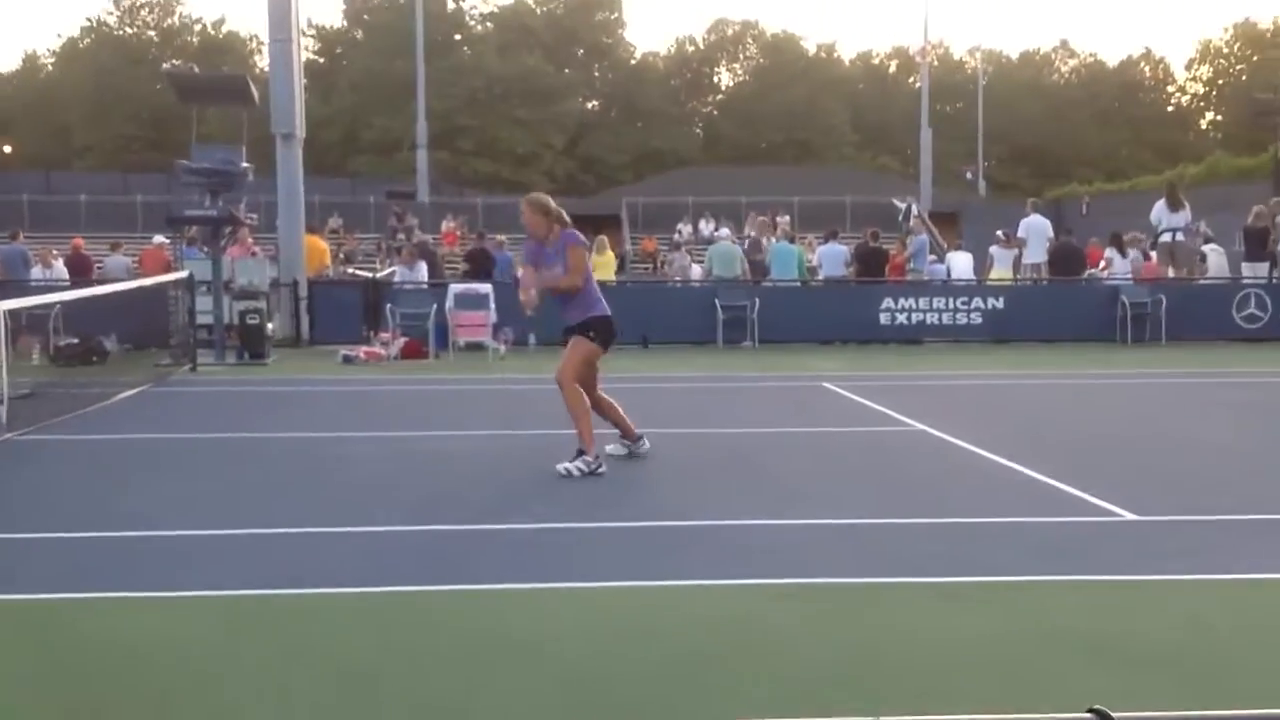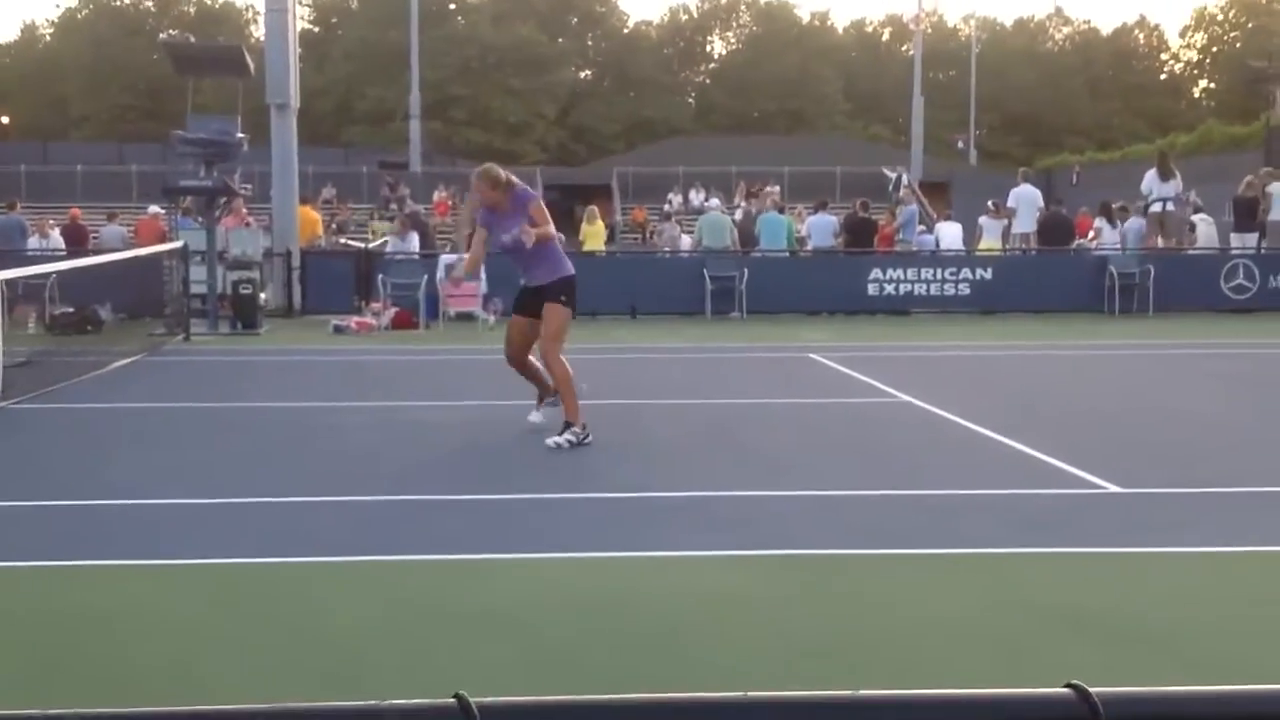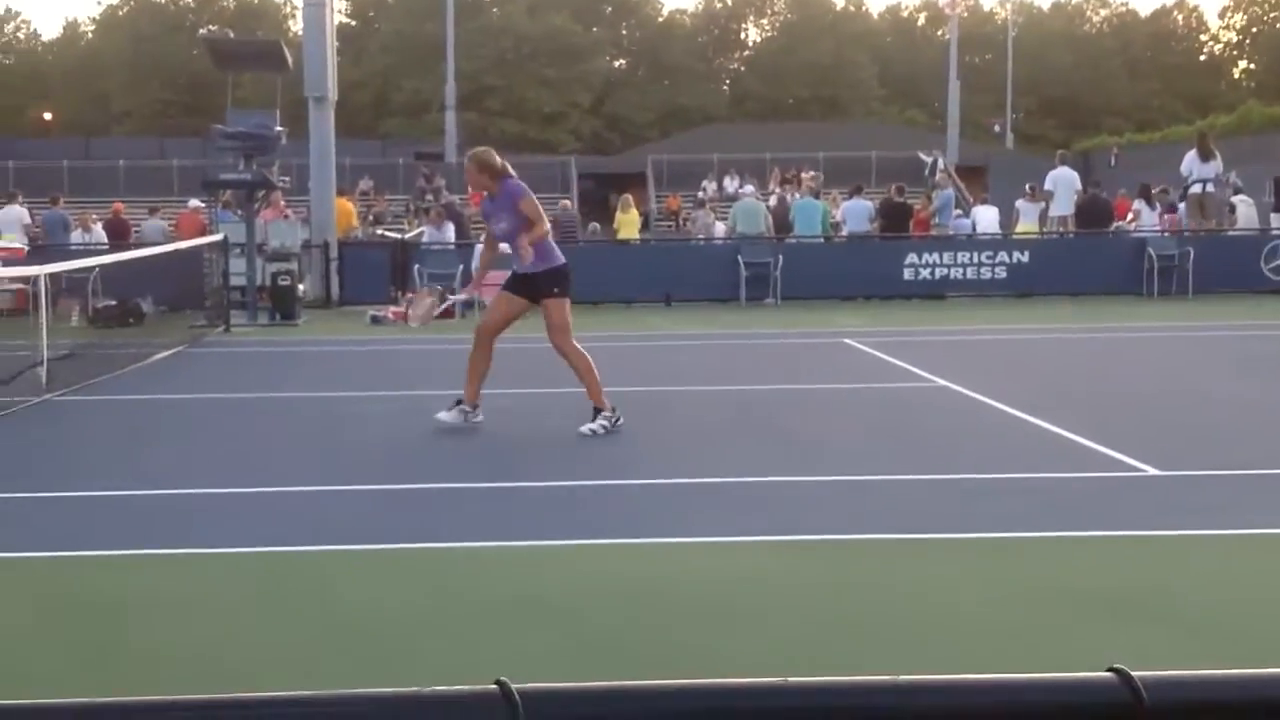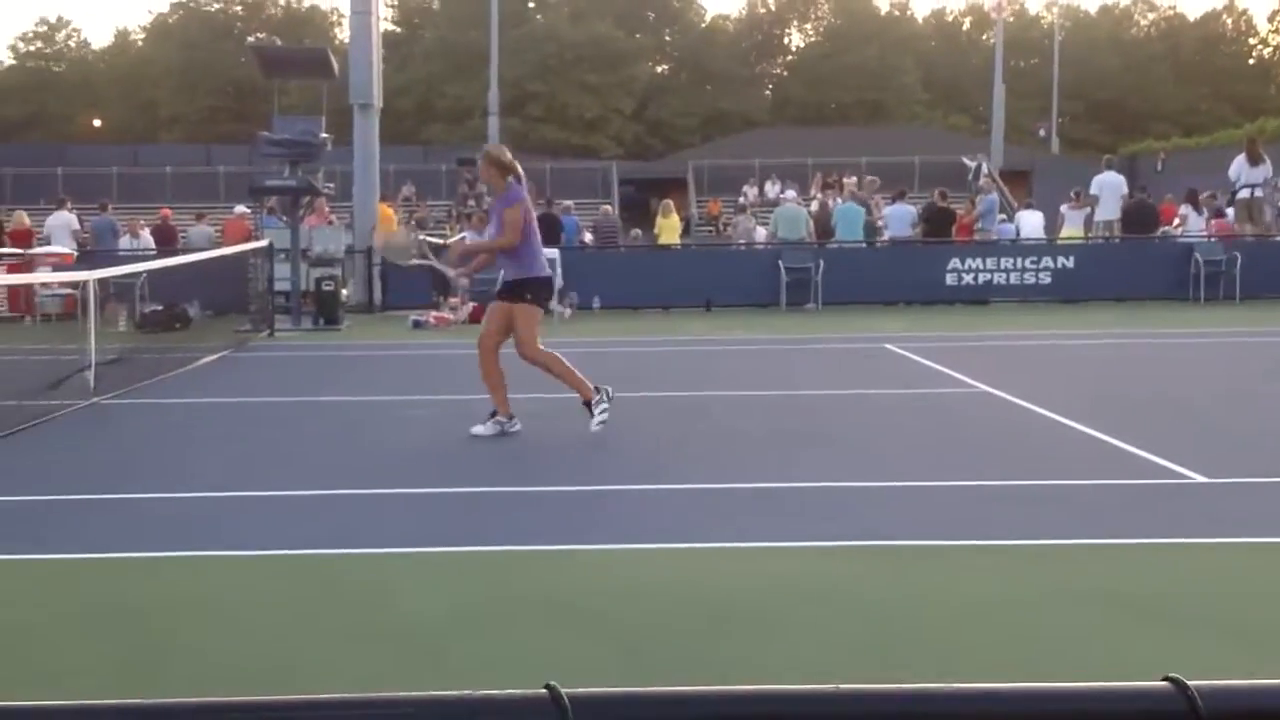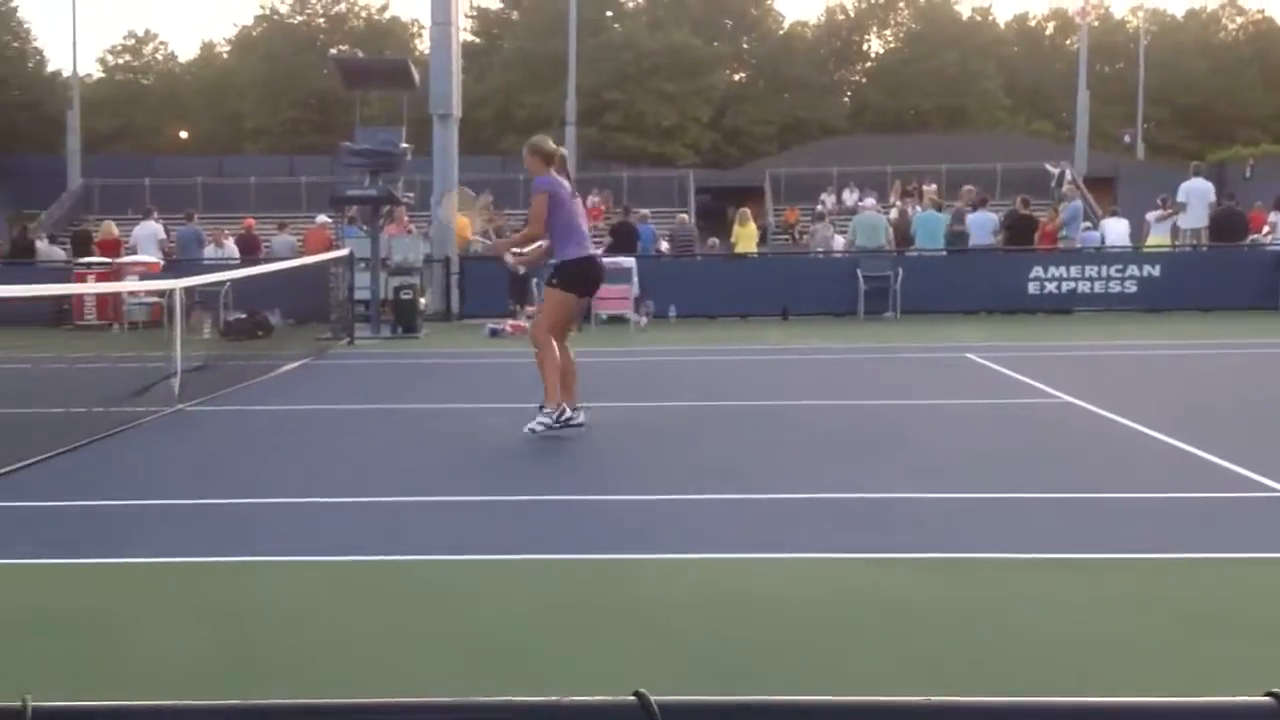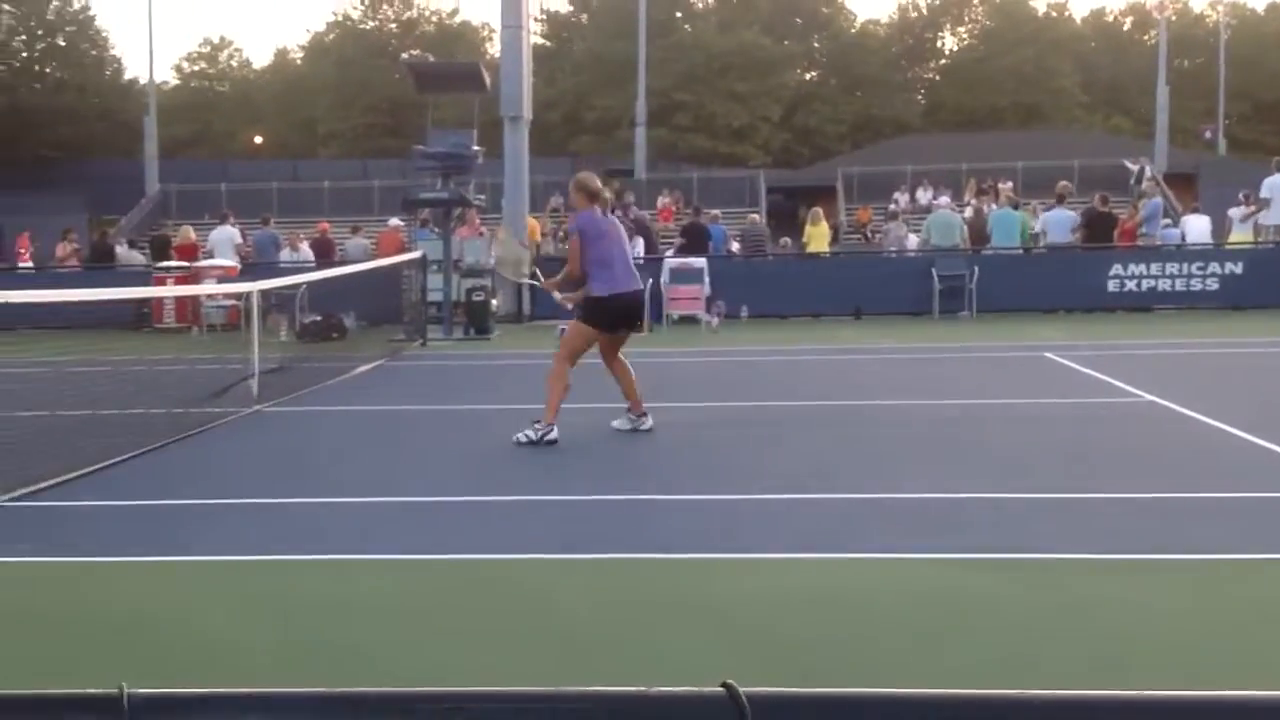
dt=0.2s
person 1, frame 1
left shoulder: (570, 239)
right shoulder: (532, 248)
left elbow: (576, 281)
right elbow: (527, 281)
left wrist: (545, 281)
right wrist: (529, 291)
left hip: (595, 322)
right hip: (575, 325)
left knee: (566, 378)
right knee: (587, 391)
left ankle: (589, 455)
right ankle: (633, 439)
person 1, frame 2
left shoulder: (523, 196)
right shoulder: (486, 216)
left elbow: (550, 232)
right elbow: (476, 252)
left wrist: (534, 233)
right wrist: (461, 272)
left hip: (559, 281)
right hip: (531, 286)
left knee: (549, 352)
right knee: (514, 354)
left ankle: (577, 426)
right ankle: (549, 391)
person 1, frame 3
left shoulder: (514, 190)
right shoulder: (488, 204)
left elbow: (543, 227)
right elbow: (491, 246)
left wrist: (527, 241)
right wrist: (477, 280)
left hip: (550, 272)
right hip: (522, 276)
left knee: (562, 342)
right knee: (484, 332)
left ankle: (606, 410)
right ankle: (469, 406)
person 1, frame 4
left shoulder: (512, 193)
right shoulder: (501, 196)
left elbow: (510, 240)
right elbow: (497, 245)
left wrist: (467, 247)
right wrist: (468, 269)
left hip: (534, 280)
right hip: (513, 281)
left knee: (529, 349)
right knee: (486, 344)
left ankle: (594, 395)
right ankle: (504, 416)
person 1, frame 5
left shoulder: (542, 183)
right shoulder: (562, 184)
left elbow: (536, 230)
left wrist: (506, 244)
right wrist: (528, 259)
left hip: (575, 266)
right hip: (583, 265)
left knee: (540, 334)
right knee: (556, 338)
left ankle: (554, 407)
right ankle: (568, 409)
person 1, frame 6
left shoulder: (579, 221)
right shoulder: (612, 222)
left elbow: (576, 270)
left wrist: (554, 284)
right wrist: (579, 296)
left hip: (608, 301)
right hip: (634, 298)
left knee: (562, 359)
right knee: (610, 355)
left ankle: (547, 425)
right ankle: (638, 414)
